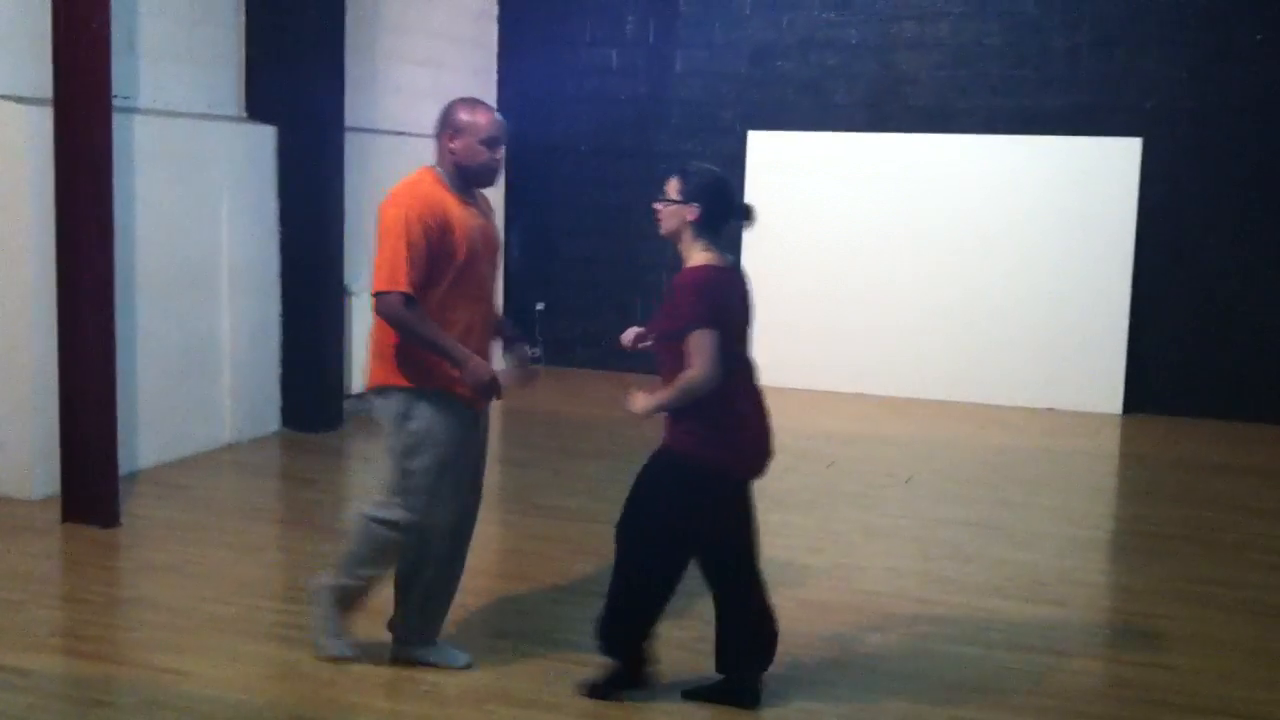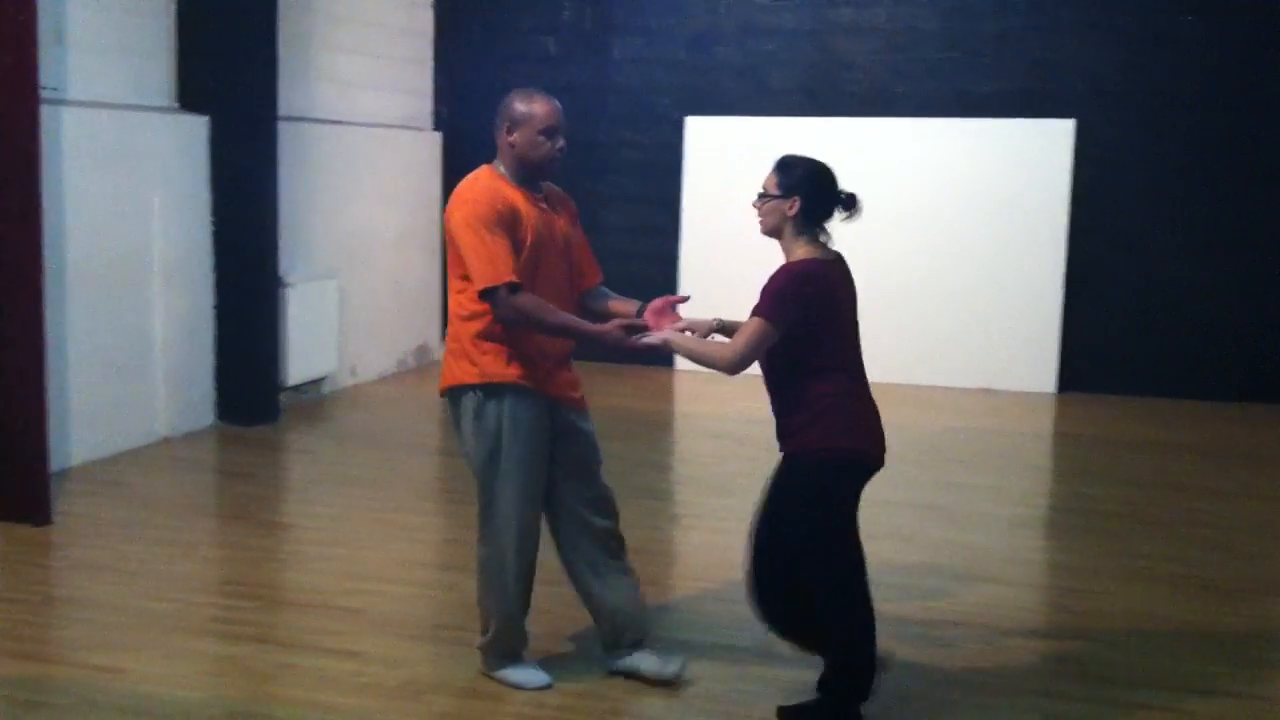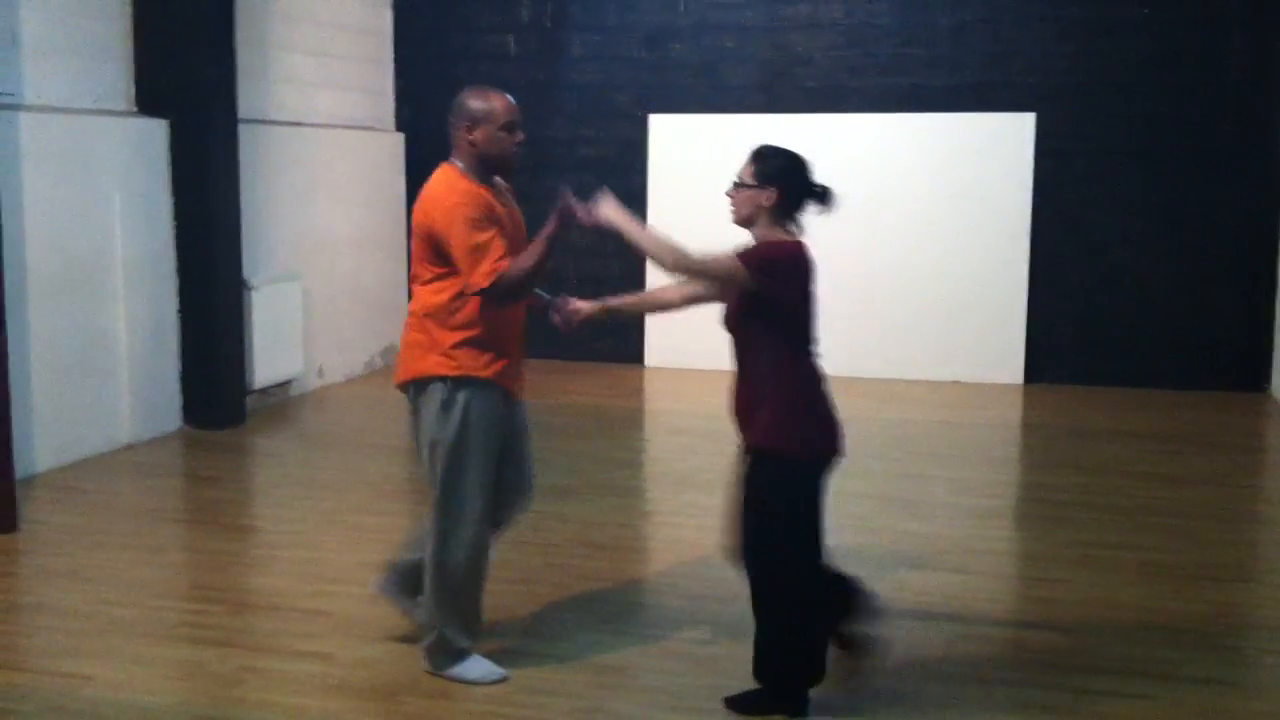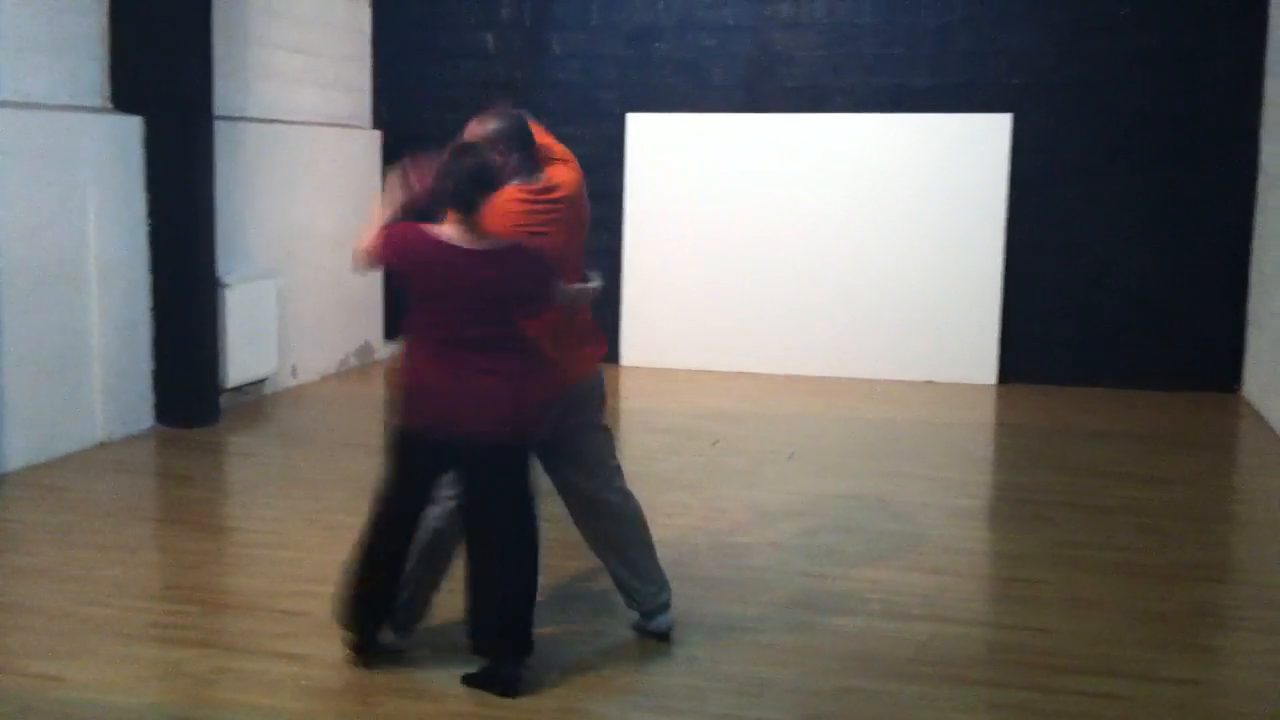
dt=0.7s
person 1, frame 1
left shoulder: (479, 205)
right shoulder: (416, 203)
right elbow: (393, 305)
left wrist: (507, 341)
right wrist: (462, 363)
left hip: (461, 386)
right hip: (420, 384)
left knee: (457, 511)
right knee: (414, 508)
left ankle: (418, 635)
right ankle: (334, 596)
person 1, frame 2
left shoulder: (559, 203)
right shoulder: (479, 200)
left elbow: (585, 288)
right elbow: (505, 300)
left wrist: (638, 311)
right wrist: (595, 334)
left hip: (553, 380)
right hip: (494, 383)
left knee: (590, 512)
right knee: (510, 520)
left ankle: (626, 642)
right ankle: (502, 651)
person 1, frame 3
left shoulder: (492, 190)
right shoulder: (455, 199)
right elbow: (502, 284)
right wrist: (557, 227)
left hip: (484, 371)
right hip: (452, 373)
left knee: (507, 492)
right knee: (458, 509)
left ankle: (415, 577)
right ankle: (448, 647)
person 1, frame 4
left shoulder: (480, 221)
right shoulder: (566, 178)
right elbow: (528, 129)
right hip: (576, 369)
left knee: (453, 499)
right knee: (601, 491)
left ankle: (397, 618)
right ankle: (654, 608)
person 2, frame 1
left shoulder: (694, 282)
right shoulder: (725, 274)
left elbow: (702, 374)
left wrist: (653, 401)
right wrist: (654, 339)
left hip: (703, 442)
right hip: (734, 439)
left knee: (641, 544)
right knee: (728, 559)
left ankle: (626, 662)
right ankle: (742, 676)
person 2, frame 2
left shoulder: (797, 277)
right shoulder: (826, 267)
left elbow: (733, 360)
left wrist: (672, 338)
right wrist: (718, 324)
left hip: (825, 444)
right hip: (838, 438)
left knee: (825, 567)
right knee: (780, 556)
right ankle: (851, 673)
person 2, frame 3
left shoulder: (781, 258)
right shoulder: (767, 263)
left elbow: (683, 270)
right elbow: (681, 294)
left wrist: (617, 218)
right wrist: (600, 307)
left hip: (788, 436)
right hip: (778, 432)
left knee: (773, 558)
right knee: (776, 553)
right ankle: (845, 605)
person 2, frame 4
left shoulder: (417, 245)
right shoulder: (520, 260)
left elbow: (367, 253)
right elbow: (564, 297)
left wrist: (399, 197)
right wrist: (590, 288)
left hip: (427, 415)
right hip: (499, 416)
left knee: (393, 519)
right knee: (503, 538)
left ankle: (364, 631)
right ankle: (504, 659)
